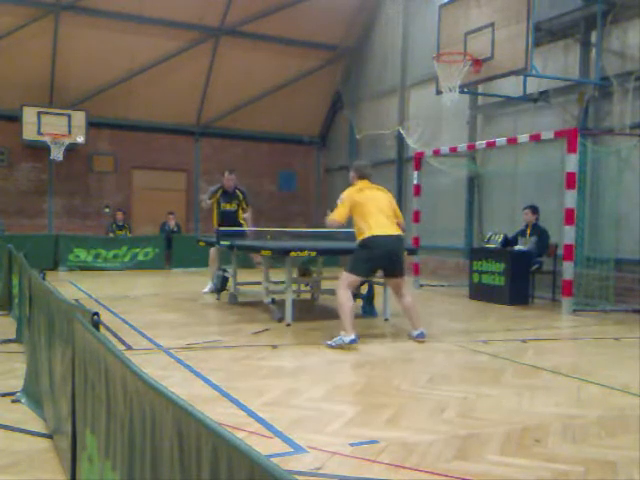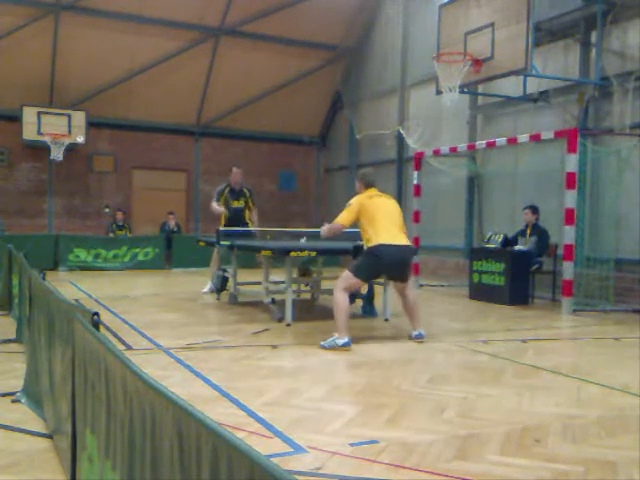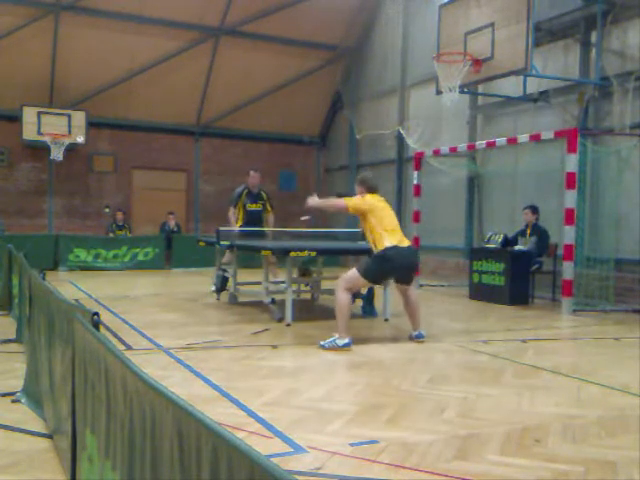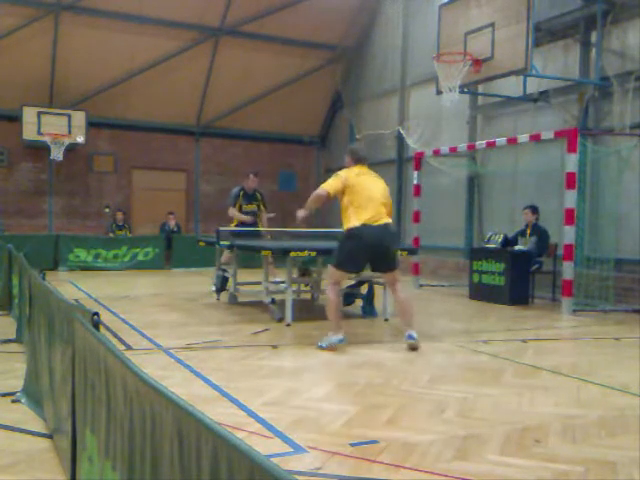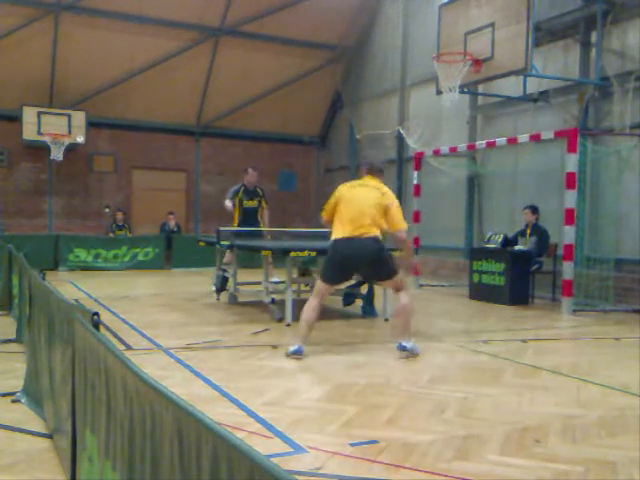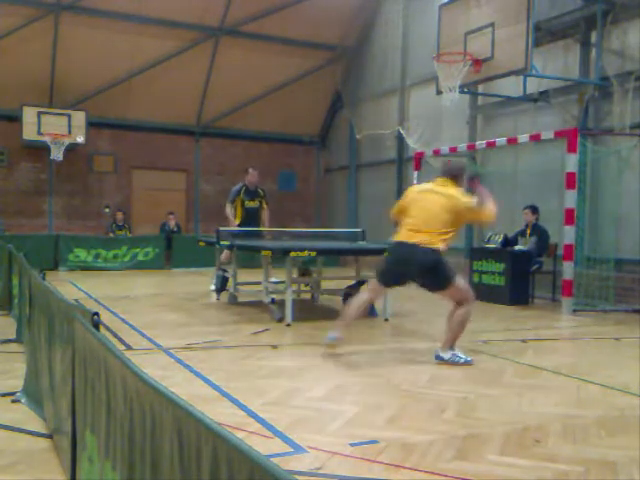
dt=0.3s
person 1, frame 1
left shoulder: (350, 193)
right shoulder: (385, 193)
left elbow: (335, 222)
right elbow: (401, 223)
left wrist: (328, 220)
left hip: (373, 244)
right hip: (396, 242)
left knee: (343, 286)
right knee: (400, 289)
left ankle: (348, 334)
right ankle: (417, 330)
person 1, frame 2
left shoulder: (360, 200)
right shoulder: (392, 201)
left elbow: (338, 226)
left wrist: (325, 231)
left hip: (380, 252)
right hip: (404, 251)
left knee: (341, 287)
right knee: (405, 288)
left ankle: (342, 338)
right ankle: (417, 331)
person 1, frame 3
left shoulder: (366, 201)
right shoulder: (383, 204)
left elbow: (338, 204)
left wrist: (316, 203)
left hip: (390, 255)
right hip: (410, 254)
left knee: (343, 286)
right knee: (407, 290)
left ankle: (343, 338)
right ankle: (417, 332)
person 1, frame 4
left shoulder: (346, 175)
right shoulder: (379, 181)
left elbow: (321, 194)
left wrist: (305, 211)
left hip: (359, 235)
right hip: (384, 232)
left knee: (332, 282)
right knee: (395, 285)
left ankle: (336, 334)
right ankle: (410, 334)
person 1, frame 5
left shoulder: (343, 188)
right shoulder: (386, 195)
left elbow: (326, 219)
right elbow: (401, 235)
right wrist: (409, 258)
left hip: (339, 248)
right hip: (369, 250)
left knee: (317, 297)
right knee: (401, 289)
left ankle: (298, 345)
right ankle: (405, 342)
person 1, frame 6
left shoulder: (415, 190)
right shoulder: (461, 201)
left elbow: (395, 217)
right elbow: (490, 216)
right wrist: (484, 195)
left hip: (399, 251)
right hip: (427, 258)
left knee: (369, 292)
right knee: (465, 299)
left ankle: (336, 333)
right ankle: (446, 351)
